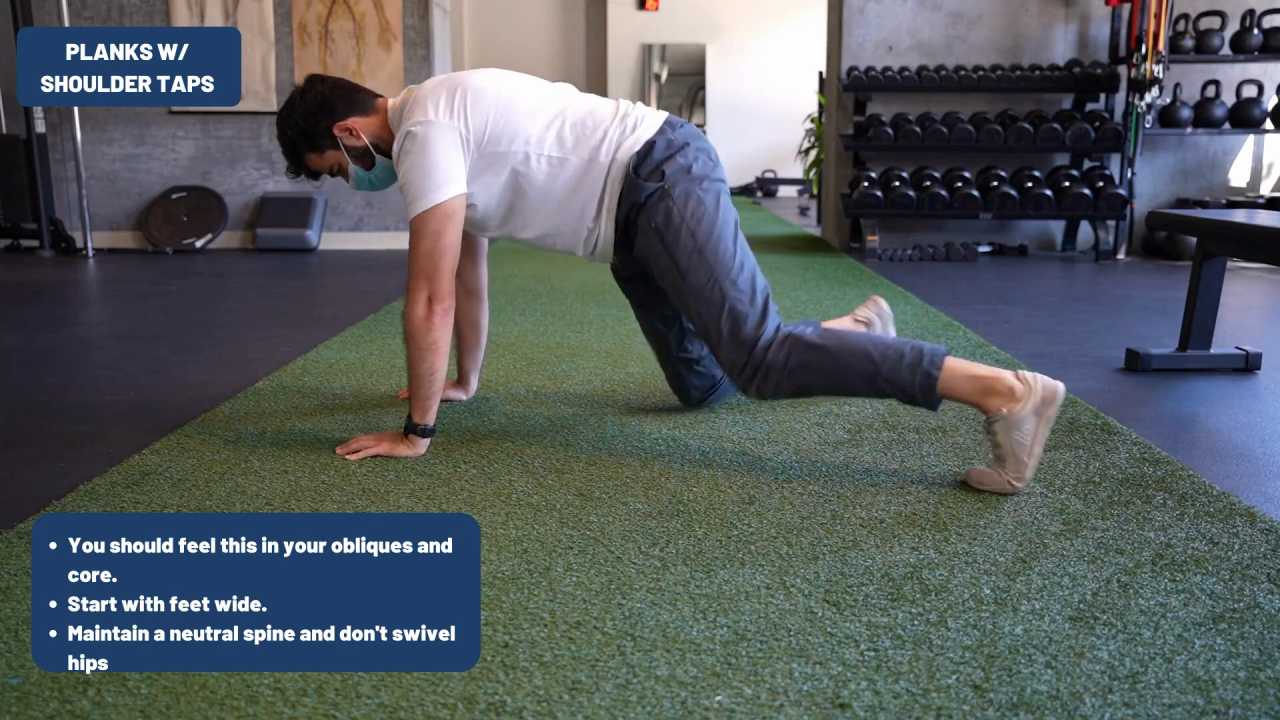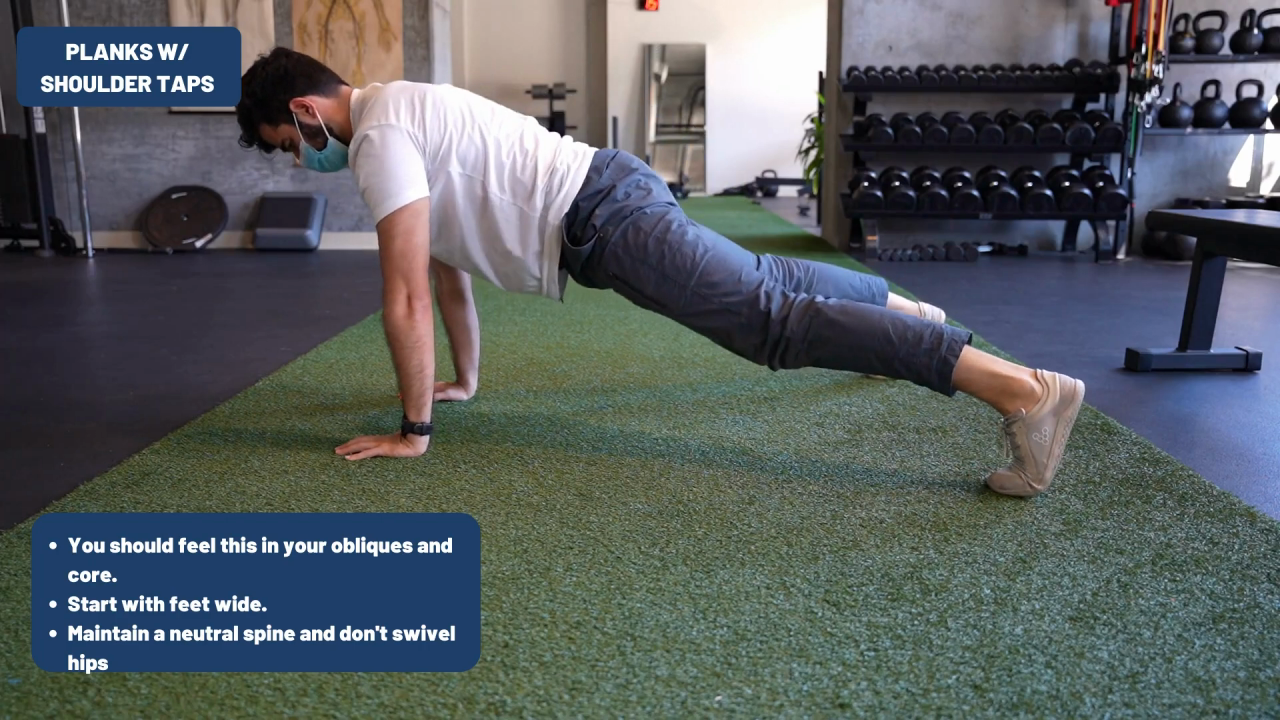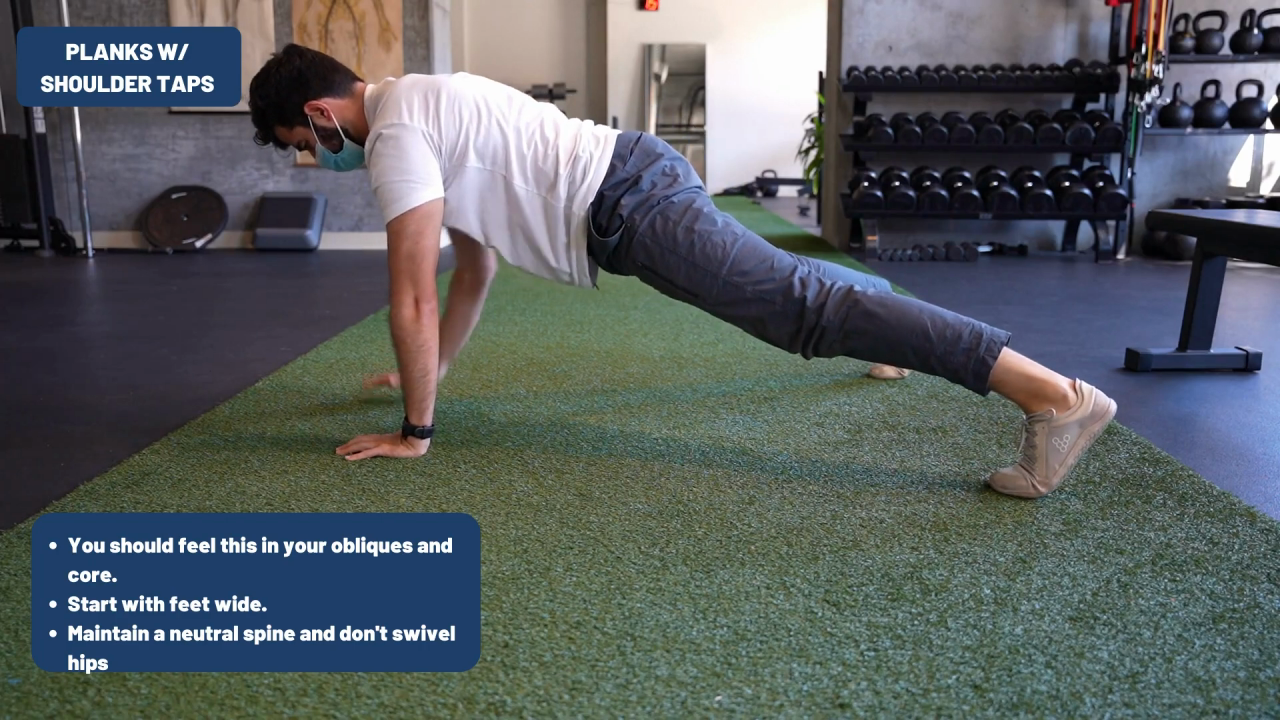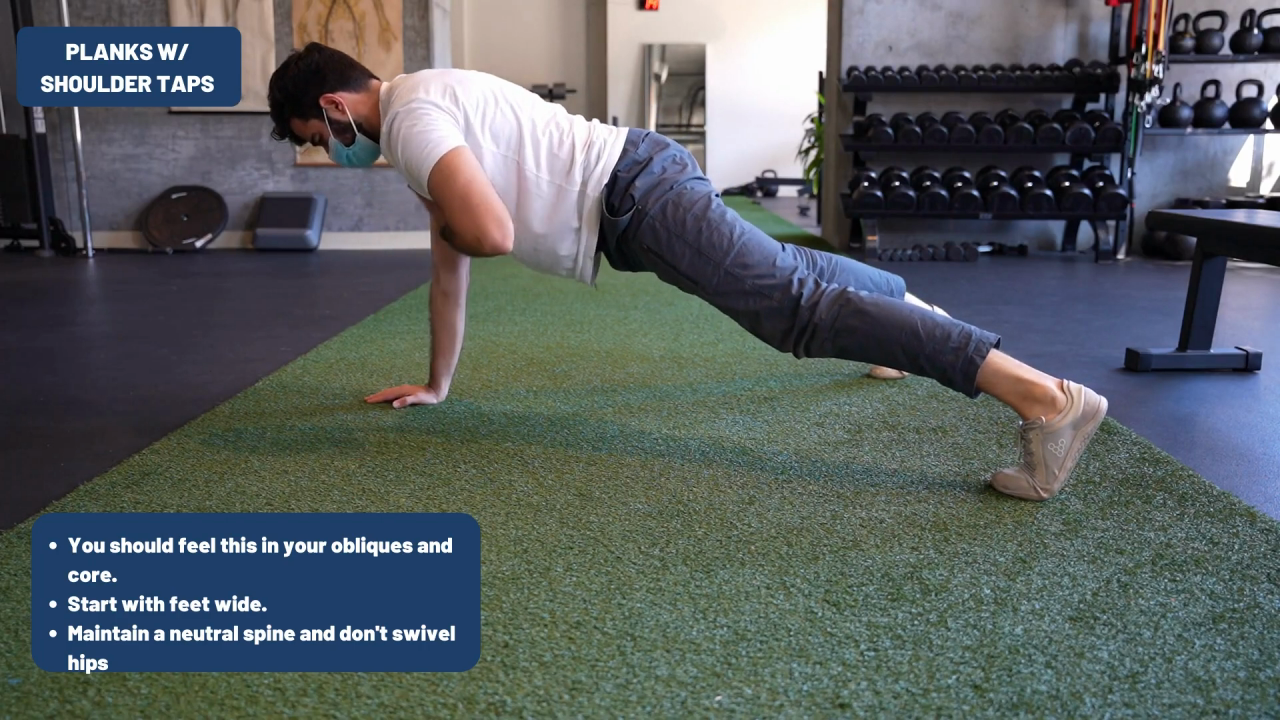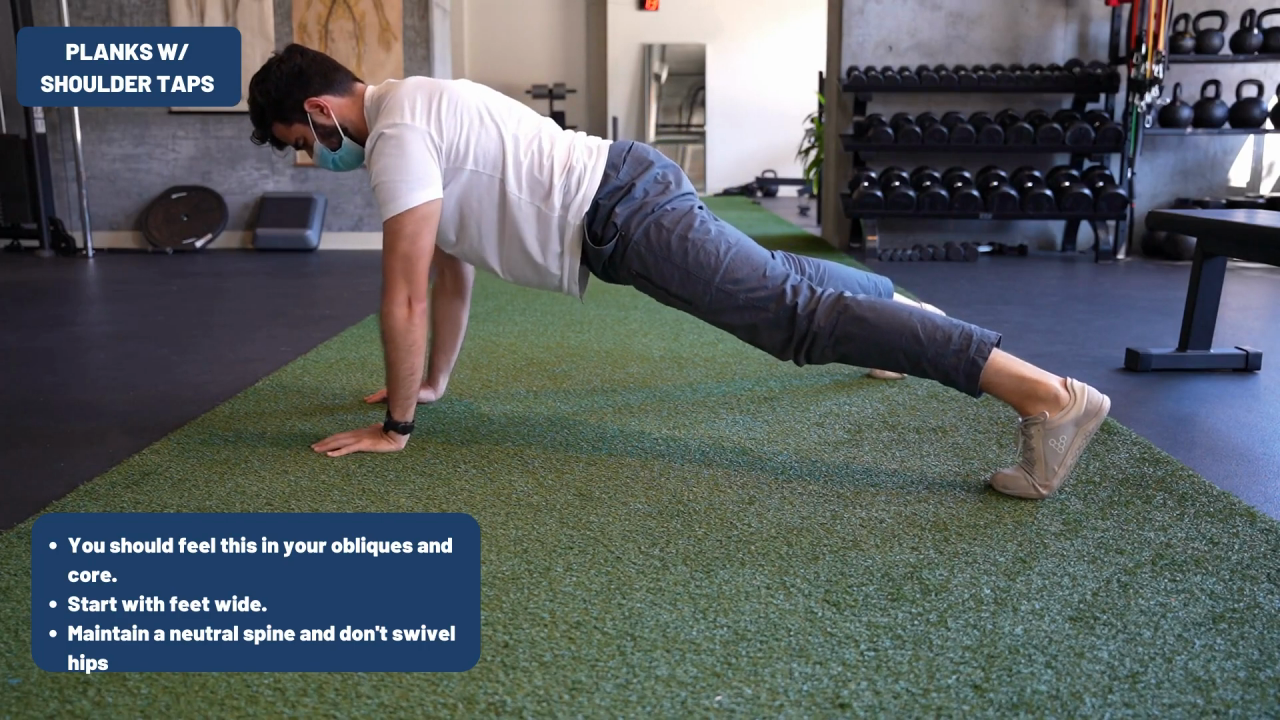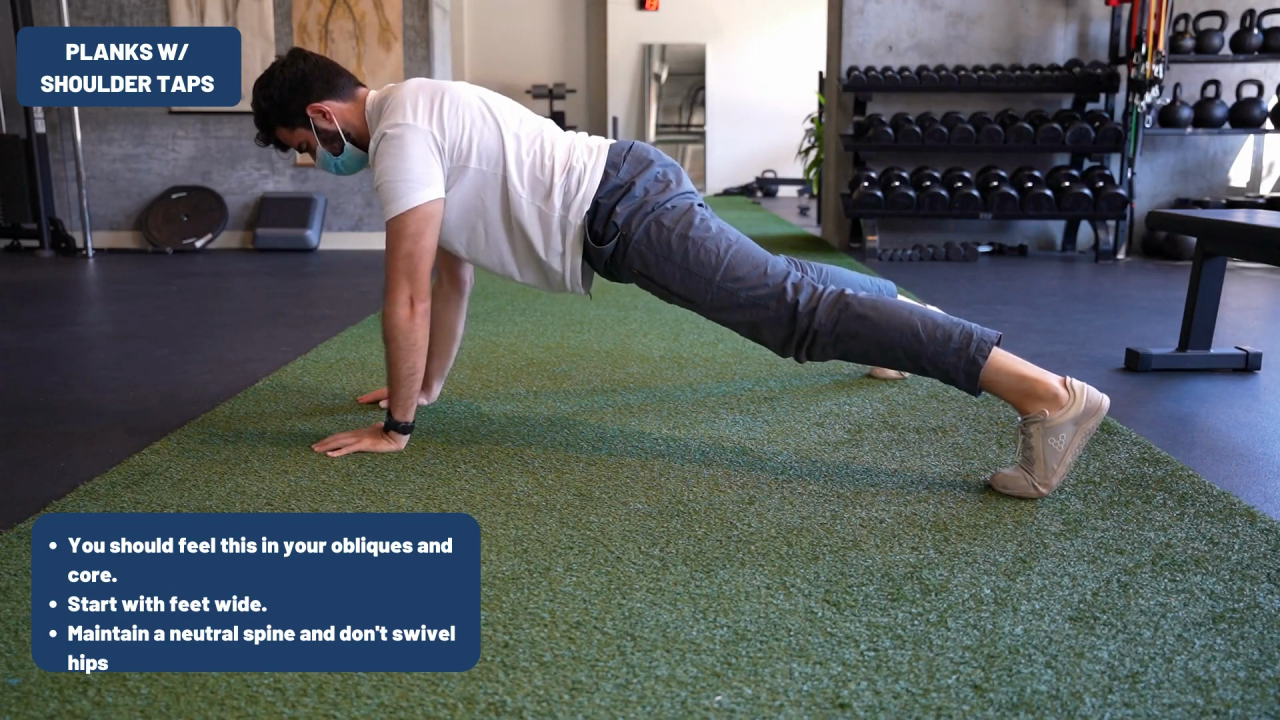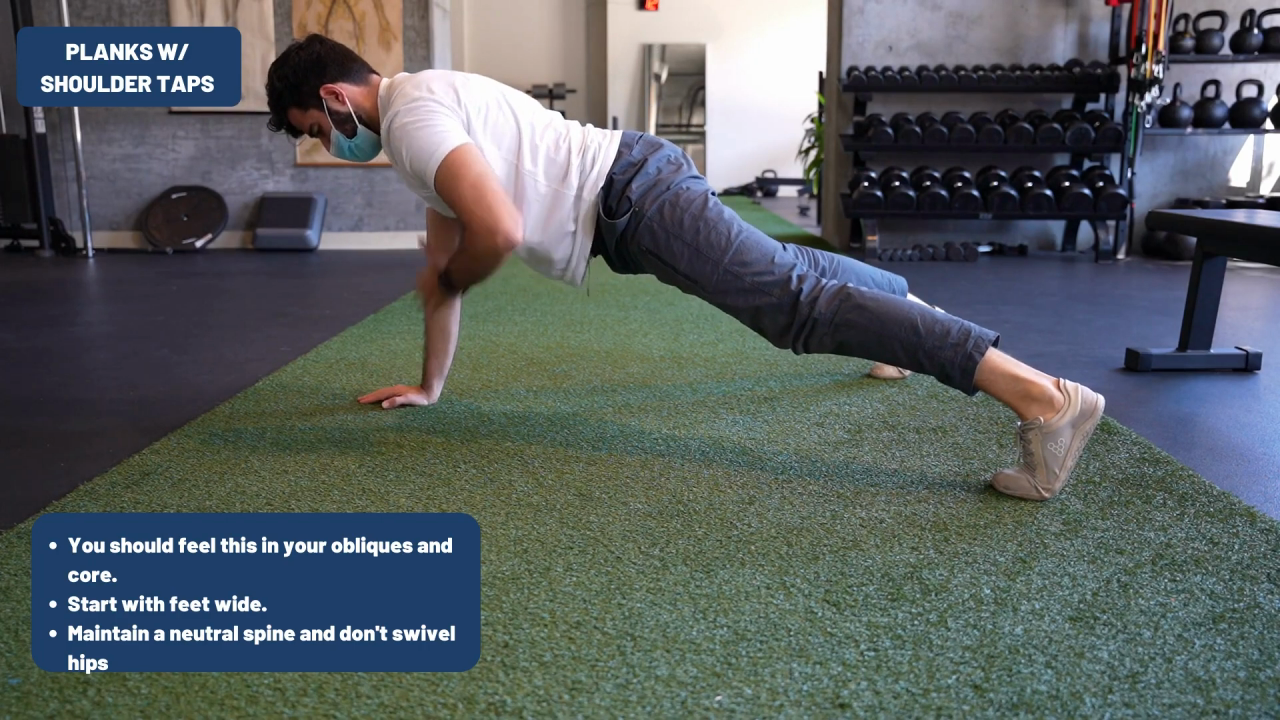
dt=0.7s
person 1, frame 1
left shoulder: (420, 134)
right shoulder: (441, 117)
left elbow: (432, 296)
right elbow: (468, 271)
left wrist: (415, 429)
right wrist: (462, 380)
left hip: (658, 178)
right hip: (652, 180)
left knee: (759, 360)
right knee: (700, 384)
left ankle: (1006, 394)
right ankle: (857, 331)
person 1, frame 2
left shoulder: (378, 137)
right shoulder: (402, 113)
left elbow: (406, 297)
right elbow: (450, 263)
left wrist: (413, 428)
right wrist: (465, 378)
left hip: (602, 219)
right hip: (611, 198)
left knee: (769, 319)
right knee: (757, 277)
left ankle: (1025, 390)
right ankle: (909, 310)
person 1, frame 3
left shoulder: (394, 135)
right shoulder: (417, 105)
left elbow: (410, 298)
right elbow: (477, 252)
left wrist: (416, 429)
right wrist: (436, 358)
left hip: (628, 208)
right hip: (634, 175)
left knee: (798, 305)
right knee: (782, 277)
left ankle: (1054, 396)
right ankle: (902, 312)
person 1, frame 4
left shoulder: (411, 117)
right shoulder: (424, 111)
left elbow: (490, 233)
right elbow: (455, 244)
left wrist: (443, 234)
right wrist: (435, 382)
left hip: (639, 194)
right hip: (639, 190)
left knee: (797, 304)
right knee: (781, 270)
left ankle: (1044, 397)
right ankle: (906, 306)
person 1, frame 5
left shoulder: (395, 135)
right shoulder: (413, 110)
left elbow: (404, 295)
right elbow: (450, 268)
left wrist: (393, 425)
right wrist: (433, 380)
left hip: (623, 219)
right hip: (628, 187)
left knee: (791, 314)
right knee: (772, 277)
left ankle: (1046, 395)
right ankle: (902, 305)
person 1, frame 6
left shoulder: (397, 137)
right shoulder: (417, 109)
left elbow: (406, 296)
right elbow: (449, 272)
left wrist: (395, 424)
right wrist: (429, 383)
left hip: (625, 213)
right hip: (629, 190)
left knee: (793, 311)
right knee: (776, 281)
left ankle: (1047, 394)
right ankle: (905, 307)
person 1, frame 7
left shoulder: (412, 117)
right shoulder: (419, 109)
left elbow: (500, 231)
right elbow: (445, 249)
left wrist: (447, 279)
right wrist: (430, 382)
left hip: (633, 196)
right hip: (634, 192)
left knee: (794, 300)
right knee: (783, 268)
left ankle: (1043, 396)
right ankle: (911, 307)
